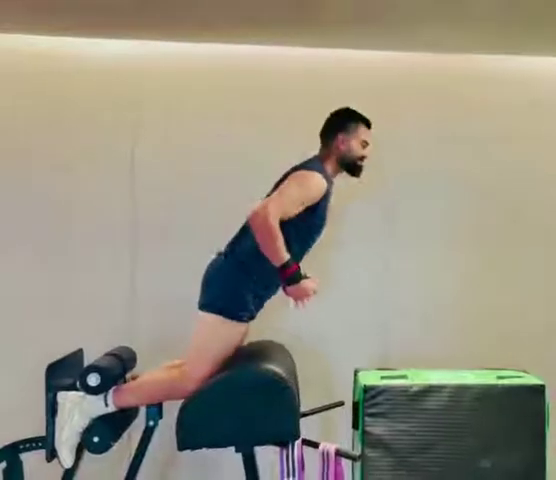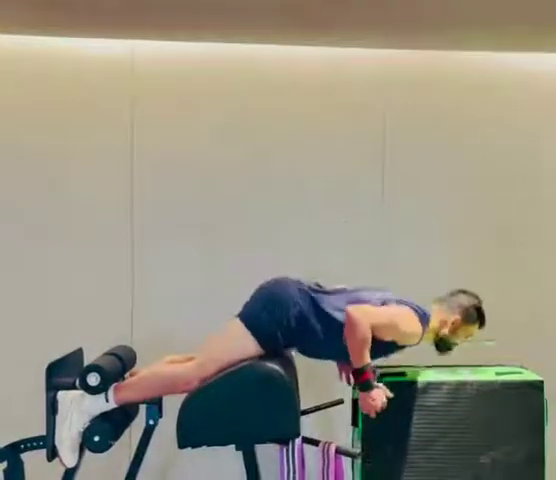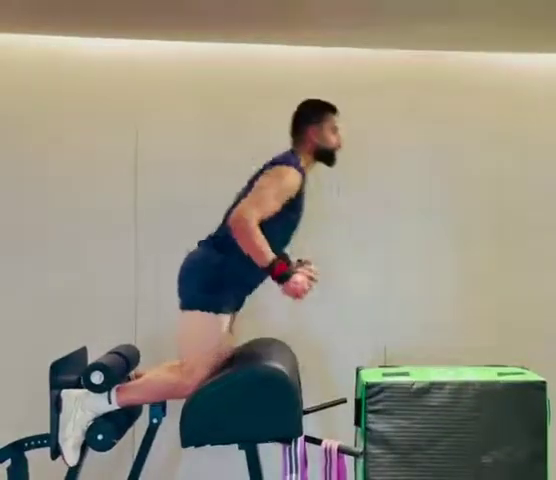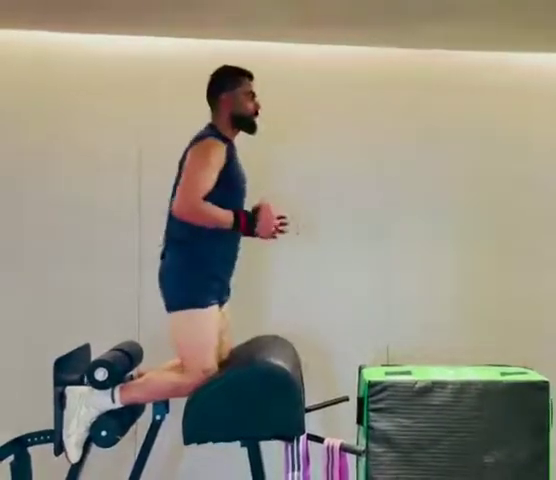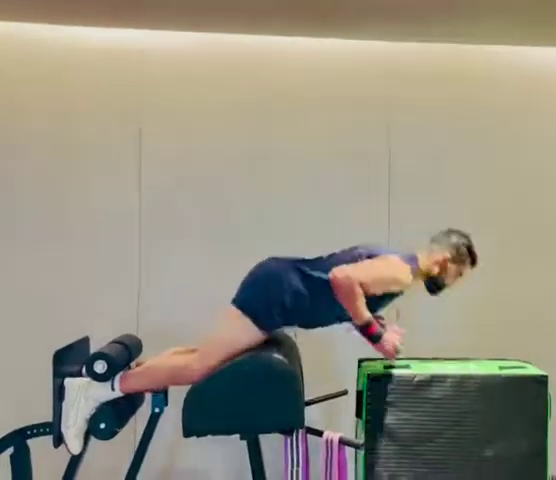
dt=1s
person 1, frame 1
left shoulder: (314, 178)
right shoulder: (314, 179)
right elbow: (262, 218)
left wrist: (289, 276)
right wrist: (292, 275)
left hip: (242, 286)
right hip: (236, 285)
left knee: (197, 370)
right knee: (194, 379)
left ankle: (116, 386)
right ankle: (92, 404)
person 1, frame 2
left shoulder: (406, 310)
right shoulder: (412, 325)
right elbow: (357, 318)
left wrist: (343, 355)
right wrist: (365, 382)
left hip: (287, 299)
right hip: (281, 311)
left knee: (200, 364)
right knee: (195, 375)
left ankle: (111, 381)
right ankle: (92, 402)
person 1, frame 3
left shoulder: (291, 172)
right shoulder: (288, 172)
right elbow: (241, 221)
left wrist: (288, 266)
right wrist: (281, 273)
left hip: (219, 282)
right hip: (211, 280)
left knee: (211, 367)
right knee: (194, 379)
left ankle: (115, 379)
right ankle: (95, 403)
person 1, frame 4
left shoulder: (221, 147)
right shoulder: (211, 146)
right elbow: (185, 206)
left wrist: (254, 222)
right wrist: (248, 222)
left hip: (207, 276)
right hip: (191, 276)
left knee: (217, 364)
right knee: (200, 376)
left ankle: (127, 382)
right ankle: (97, 400)
person 1, frame 5
left shoulder: (395, 260)
right shoulder: (401, 271)
right elbow: (342, 278)
left wrist: (371, 324)
right wrist: (374, 332)
left hip: (273, 288)
right hip: (272, 294)
left knee: (204, 357)
right knee: (202, 365)
left ankle: (125, 374)
right ankle: (99, 390)
